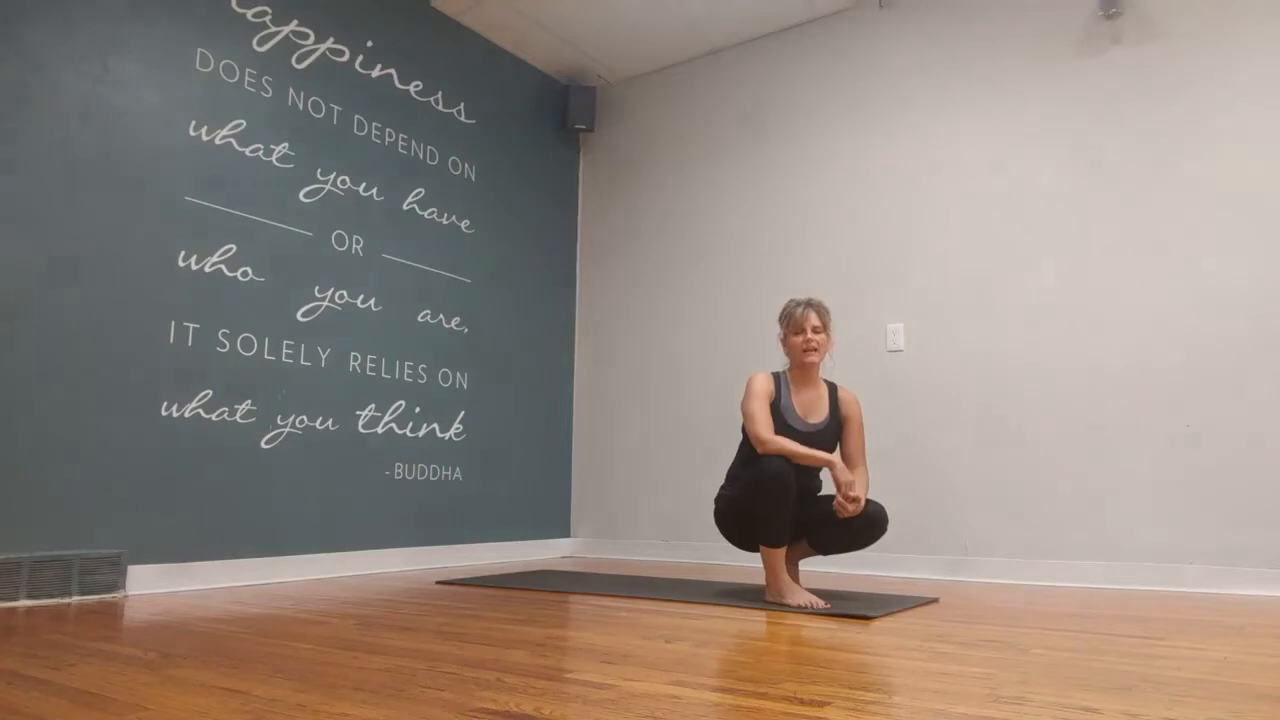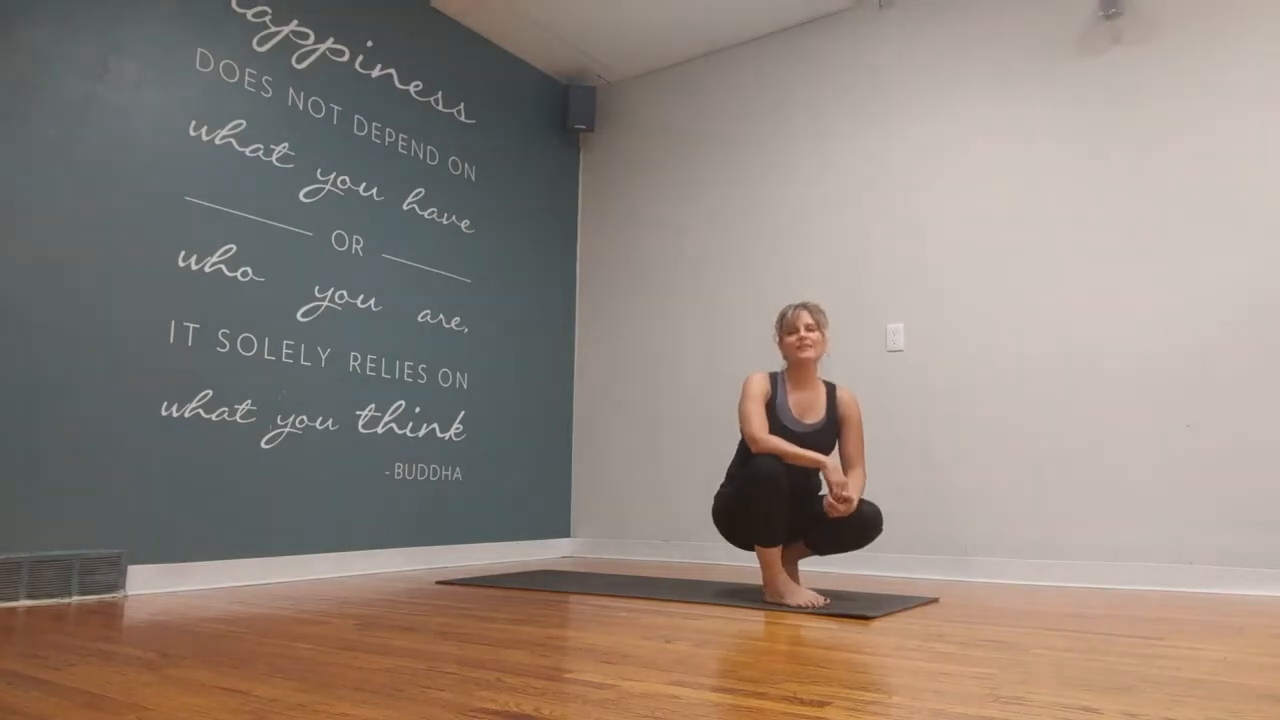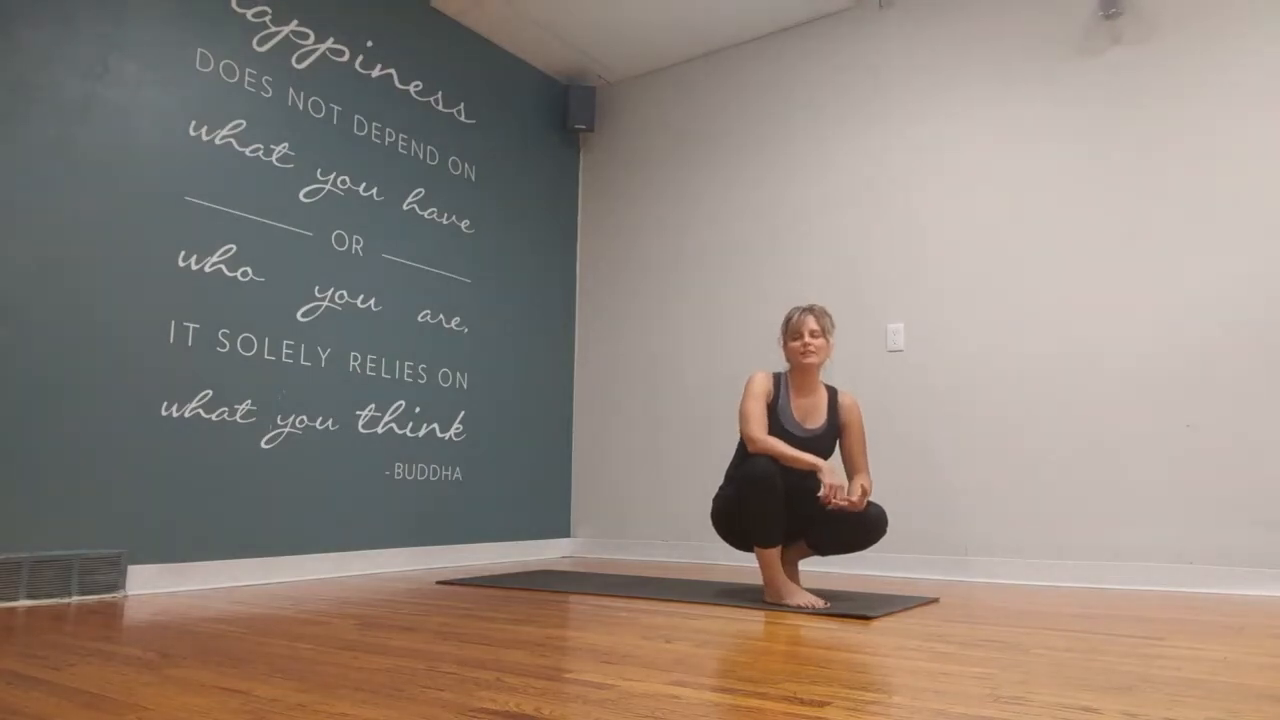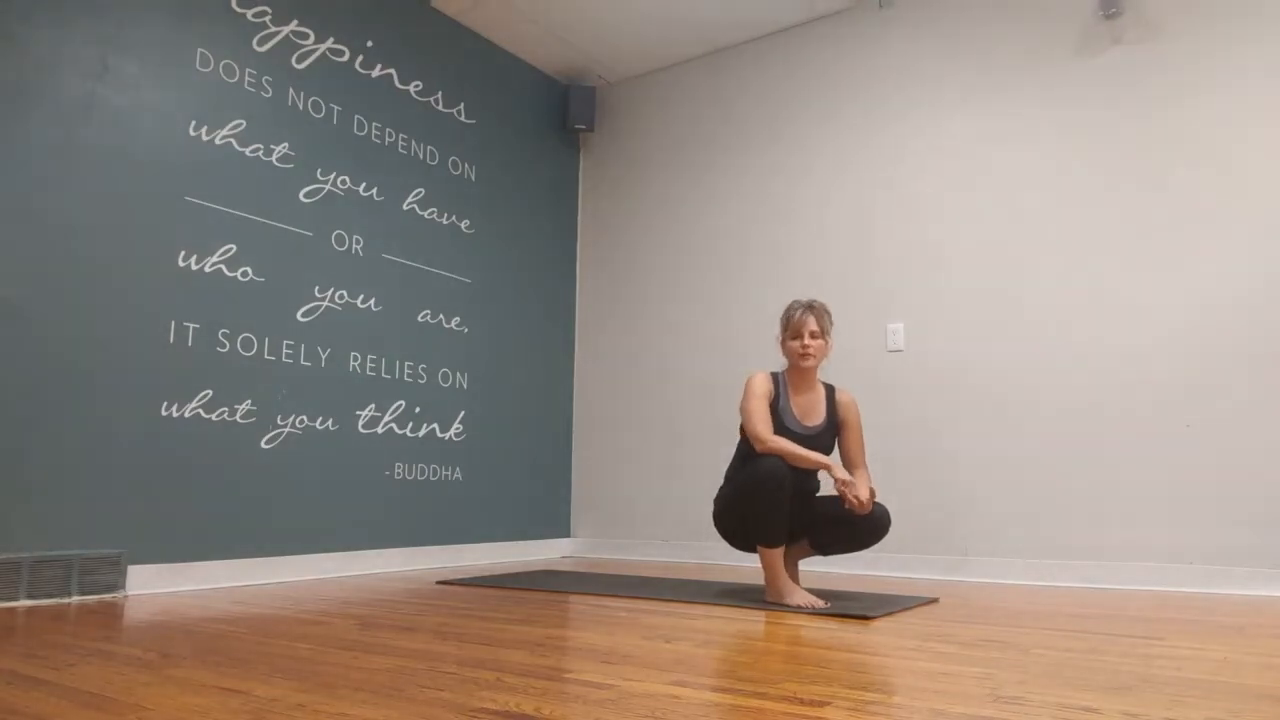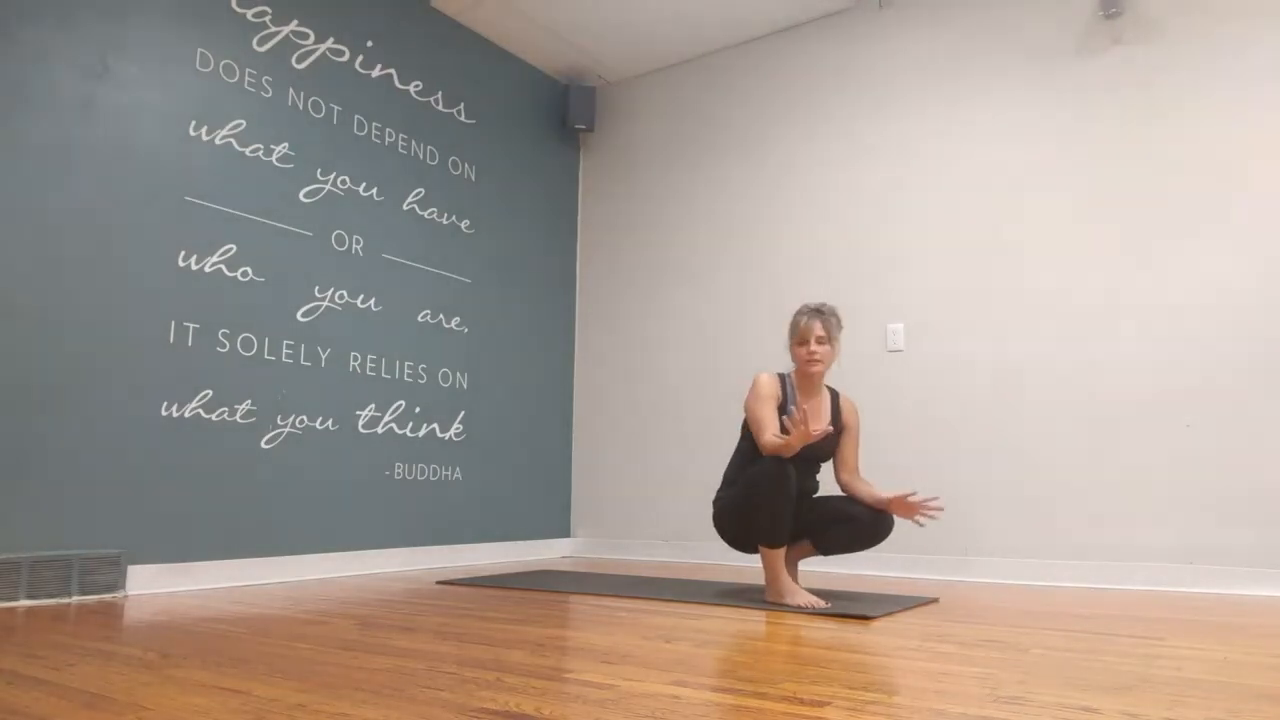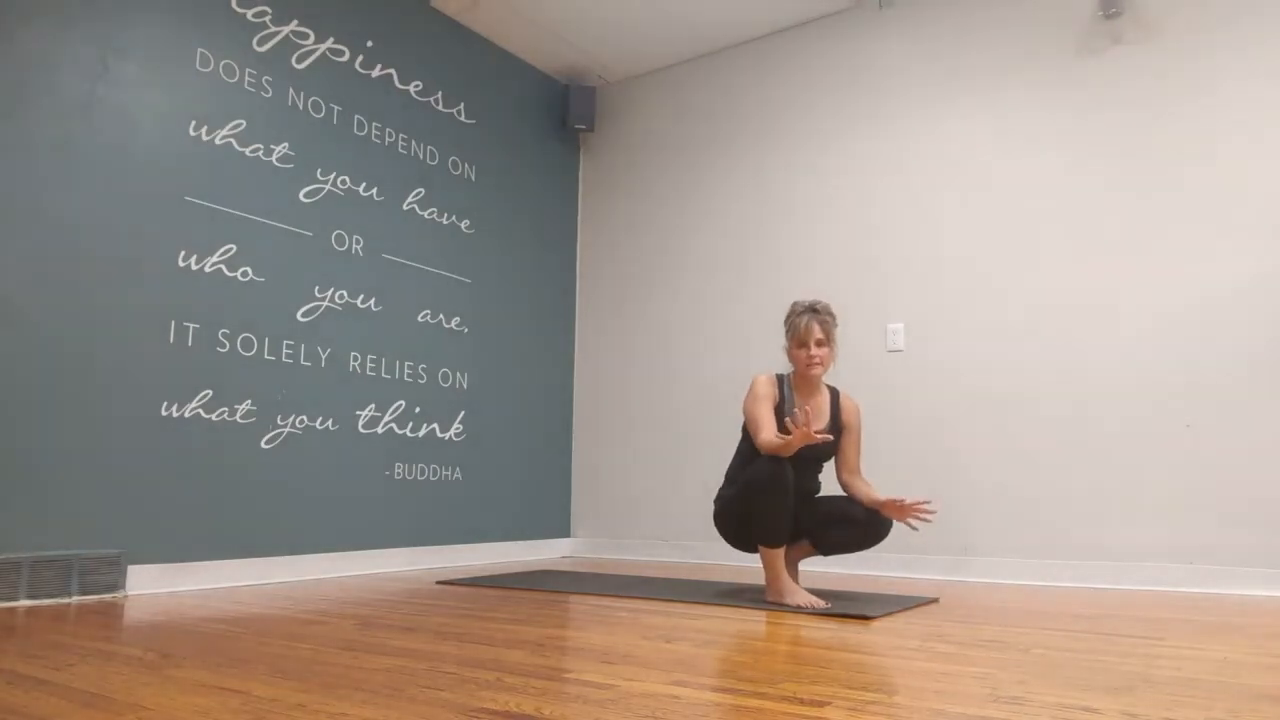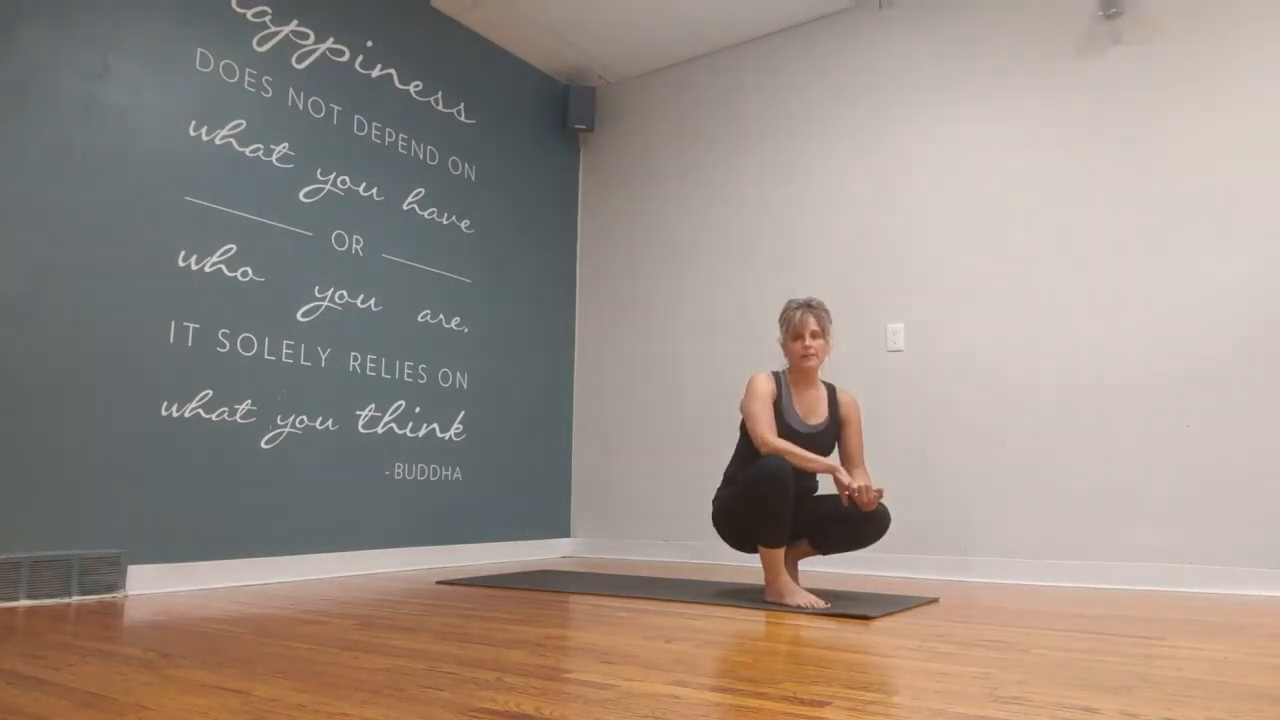
dt=0.7s
person 1, frame 1
left shoulder: (843, 400)
right shoulder: (763, 384)
left elbow: (857, 467)
right elbow: (763, 442)
left wrist: (857, 497)
right wrist: (830, 460)
left hip: (795, 509)
right hip: (743, 511)
left knee: (872, 518)
right knee: (774, 467)
left ankle: (788, 555)
right ankle: (777, 583)
person 1, frame 2
left shoulder: (842, 401)
right shoulder: (761, 384)
left elbow: (855, 468)
right elbow: (757, 440)
left wrist: (848, 497)
right wrist: (823, 462)
left hip: (797, 509)
right hip: (743, 510)
left knee: (867, 519)
right knee: (766, 466)
left ankle: (787, 555)
right ankle: (775, 582)
person 1, frame 3
left shoulder: (843, 405)
right shoulder: (763, 383)
left elbow: (860, 473)
right elbow: (755, 440)
left wrist: (857, 497)
right wrist: (819, 465)
left hip: (796, 512)
right hip: (742, 512)
left knee: (872, 520)
right knee: (761, 468)
left ankle: (787, 555)
right ankle: (775, 583)
person 1, frame 4
left shoulder: (841, 402)
right shoulder: (762, 384)
left elbow: (858, 468)
right elbow: (763, 441)
left wrist: (862, 494)
right wrist: (828, 464)
left hip: (795, 511)
right hip: (741, 511)
left knee: (874, 519)
right knee: (771, 467)
left ankle: (788, 555)
right ankle: (776, 583)
person 1, frame 5
left shoulder: (844, 408)
right shoulder: (768, 385)
left elbow: (848, 476)
right elbow: (769, 446)
left wrist: (887, 502)
right wrist: (797, 441)
left hip: (791, 511)
right hip: (740, 512)
left knee: (876, 521)
right knee: (775, 468)
left ankle: (787, 556)
right ankle: (776, 583)
person 1, frame 6
left shoulder: (845, 407)
right shoulder: (766, 386)
left elbow: (850, 475)
right elbow: (766, 444)
left wrist: (881, 503)
right wrist: (798, 440)
left hip: (796, 510)
right hip: (743, 512)
left knee: (873, 522)
right knee: (772, 468)
left ankle: (789, 554)
right ankle: (778, 583)
person 1, frame 7
left shoulder: (843, 402)
right shoulder: (764, 384)
left elbow: (856, 468)
right elbow: (767, 444)
left wrist: (866, 491)
right wrist: (831, 467)
left hip: (793, 509)
right hip: (740, 511)
left knee: (874, 517)
right knee: (774, 468)
left ankle: (788, 555)
right ankle: (777, 583)
